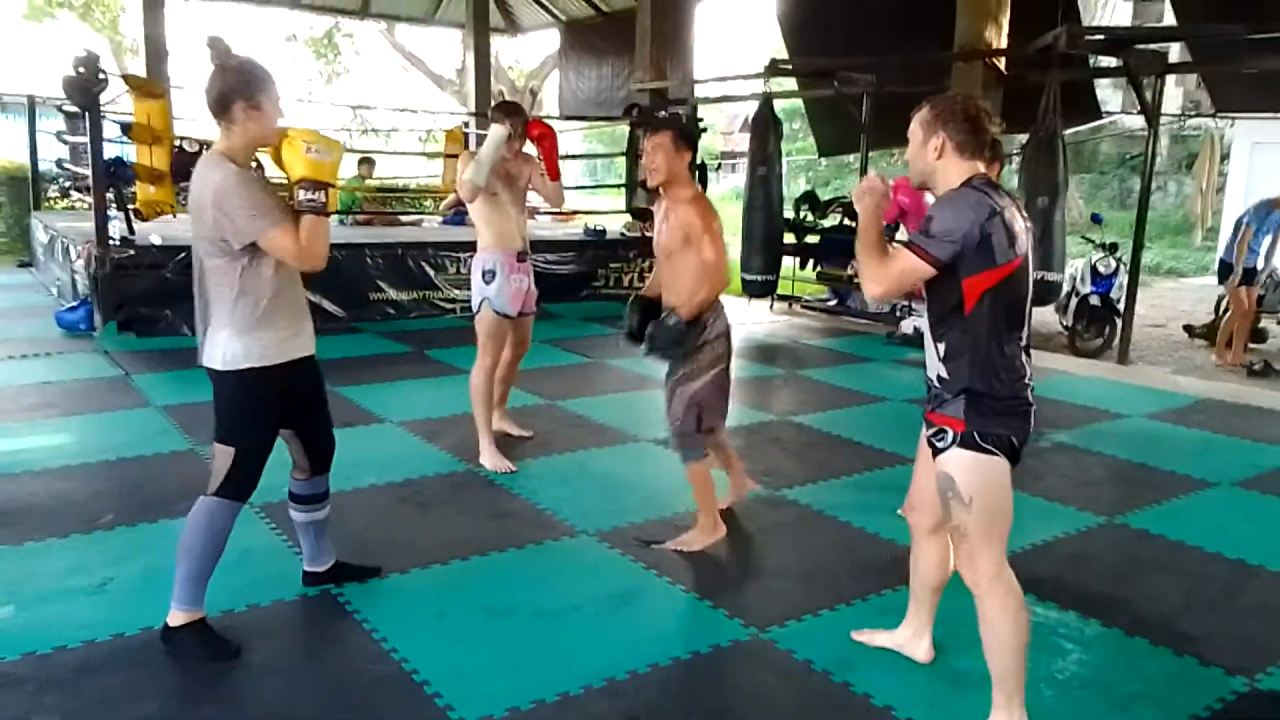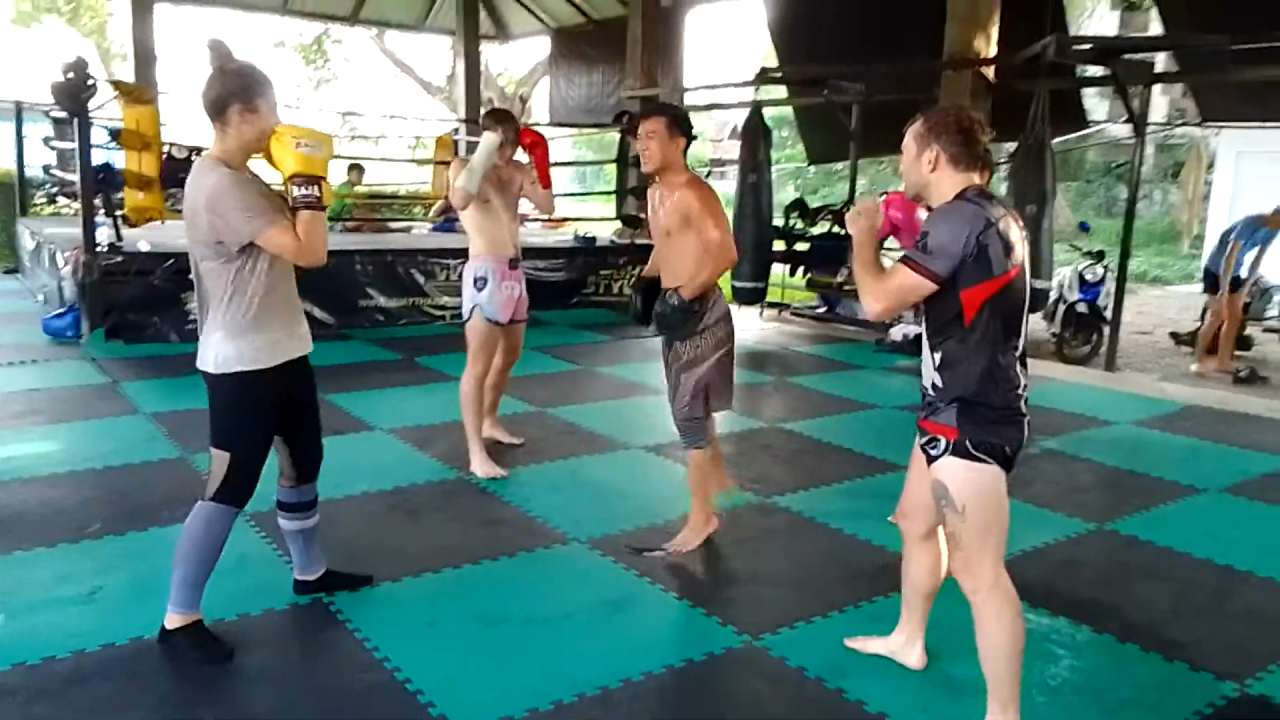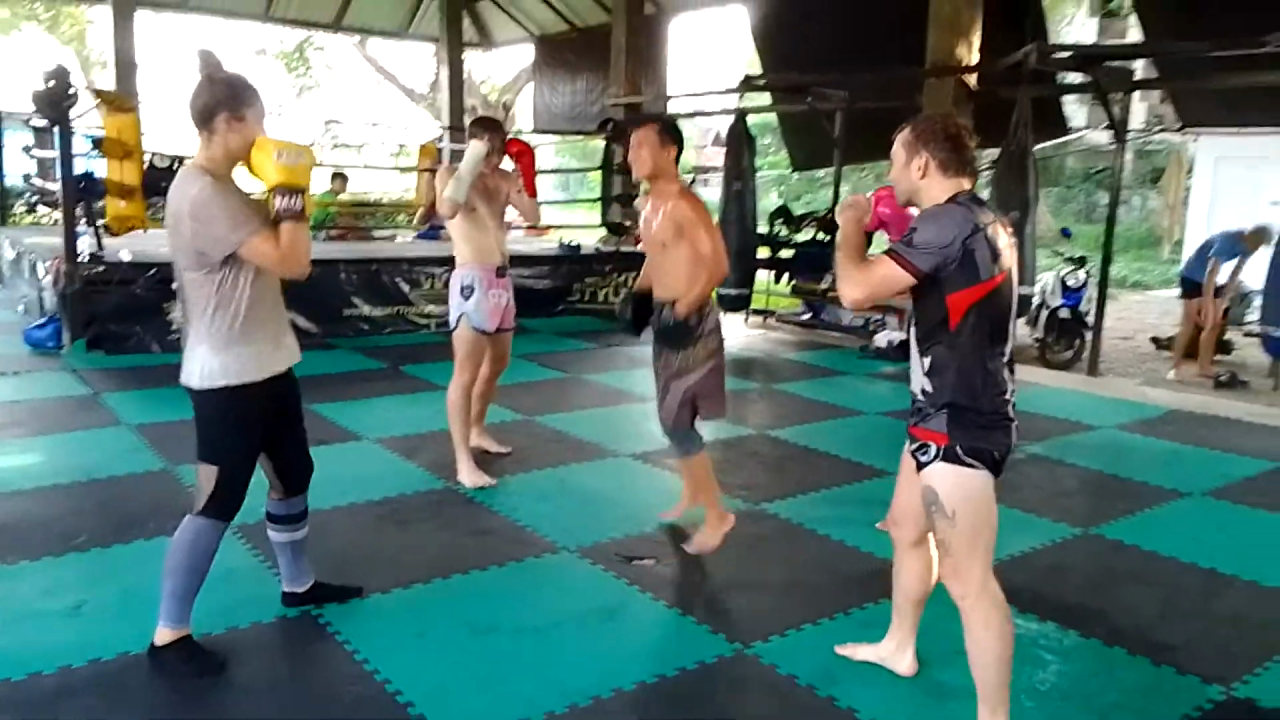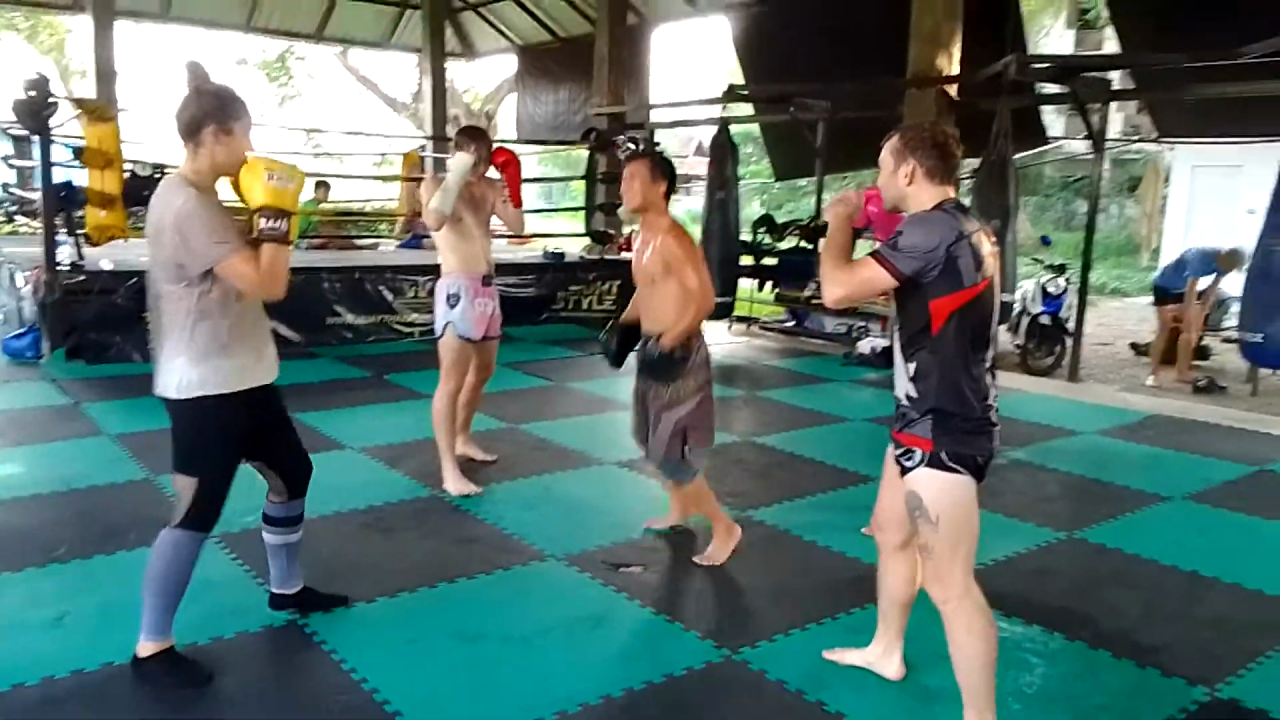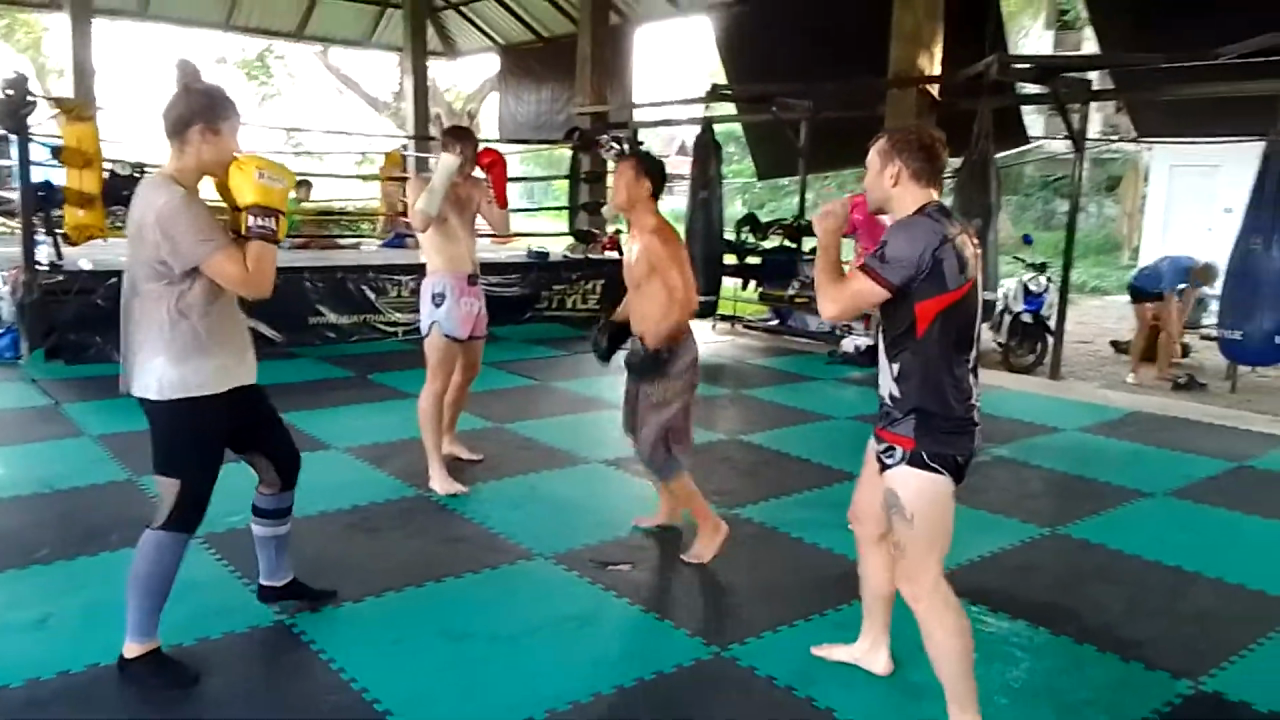
dt=0.1s
person 1, frame 1
left shoulder: (237, 171)
right shoulder: (226, 182)
left elbow: (284, 239)
right elbow: (309, 255)
left wrist: (302, 180)
right wrist: (314, 181)
left hip: (284, 347)
right hip: (250, 357)
left knee: (316, 451)
right knee: (232, 484)
left ankle: (319, 563)
right ankle: (182, 617)
person 1, frame 2
left shoulder: (234, 176)
right shoulder: (220, 186)
left elbow: (283, 240)
right elbow: (310, 252)
left wrist: (296, 179)
right wrist: (308, 179)
left hip: (279, 350)
right hip: (245, 362)
left knee: (304, 460)
right knee: (229, 490)
left ankle: (309, 572)
right ankle: (179, 620)
person 1, frame 3
left shoulder: (216, 186)
right shoulder: (203, 195)
left elbow: (266, 251)
right elbow: (292, 262)
left wrist: (279, 191)
right wrist: (289, 189)
left hip: (263, 363)
right hip: (229, 375)
left knee: (293, 473)
right knee: (217, 503)
left ankle: (298, 584)
right ankle: (169, 635)
person 1, frame 4
left shoulder: (196, 199)
right shoulder: (186, 207)
left elbow: (245, 271)
right elbow: (269, 285)
left wrist: (260, 210)
right wrist: (274, 210)
left hip: (241, 375)
right hip: (206, 386)
left knee: (291, 473)
right knee: (197, 514)
left ankle: (287, 586)
right ankle: (151, 647)
person 1, frame 5
left shoulder: (178, 197)
right shoulder: (169, 206)
left elbow: (229, 269)
right elbow: (254, 283)
left wrist: (247, 208)
right wrist: (263, 208)
left hip: (220, 375)
right hip: (185, 387)
left knee: (281, 463)
right knee: (179, 515)
left ankle: (275, 578)
right ankle: (137, 649)
person 2, frame 1
left shoulder: (963, 207)
right shoulder: (991, 204)
left elbow: (879, 283)
left wrist: (870, 216)
right wrist: (909, 221)
left hip: (978, 410)
right hip: (961, 399)
left knee: (980, 562)
right knee: (925, 517)
right ankle: (916, 634)
person 2, frame 2
left shoulder: (960, 219)
right shoulder: (990, 216)
left elbow: (878, 302)
left wrist: (864, 236)
left hip: (972, 421)
right hip: (954, 409)
left knee: (979, 572)
right knee: (916, 523)
right ankle: (908, 641)
person 2, frame 3
left shoulder: (947, 223)
right shoulder: (979, 221)
left elbow: (856, 291)
left wrist: (851, 230)
right wrist: (894, 233)
left hip: (961, 426)
right hip: (944, 415)
left knee: (968, 578)
right knee: (907, 530)
right ankle: (898, 647)
person 2, frame 4
left shoulder: (932, 229)
right shoulder: (961, 228)
left elbow: (837, 290)
left wrist: (839, 226)
right wrist: (883, 232)
left hip: (944, 431)
right hip: (928, 418)
left knee: (949, 581)
right knee: (891, 532)
right ankle: (887, 652)
person 2, frame 5
left shoulder: (917, 234)
right shoulder: (942, 230)
left elbow: (834, 305)
left wrist: (830, 237)
right wrist: (866, 241)
left hip: (925, 429)
right hip: (910, 417)
left knee: (920, 579)
right knee: (868, 525)
right ankle: (874, 647)
person 3, frame 1
left shoulder: (694, 209)
right shoulder: (663, 207)
left elbow: (719, 274)
left wrist: (678, 317)
right wrist: (643, 301)
left hip: (700, 327)
right hip: (681, 324)
left knee: (684, 426)
right knee: (698, 417)
left ankle: (708, 524)
right ankle: (739, 480)
person 3, frame 2
left shoulder: (693, 193)
right shoulder: (656, 193)
left elbow: (725, 252)
left wrist: (685, 296)
right wrist: (644, 283)
left hip: (698, 312)
right hip: (675, 308)
left knee: (689, 412)
right knee: (690, 406)
left ankle: (700, 517)
right ankle: (716, 476)
person 3, frame 3
left shoulder: (685, 204)
right shoulder: (647, 203)
left elbow: (717, 266)
left wrist: (681, 312)
right wrist: (637, 295)
left hip: (691, 323)
right hip: (669, 319)
left knee: (676, 420)
right knee: (674, 414)
left ankle: (717, 514)
right ankle: (694, 493)
person 3, frame 4
left shoulder: (673, 239)
right shoulder: (640, 236)
left elbow: (704, 300)
left wrist: (666, 345)
right wrist: (623, 325)
left hip: (679, 355)
right hip: (657, 350)
left knee: (668, 450)
right knee: (650, 439)
left ankle: (724, 528)
right ankle: (681, 508)
person 3, frame 5
left shoulder: (660, 238)
right shoulder: (633, 235)
left elbow: (687, 301)
left wrist: (650, 345)
right wrist: (614, 323)
left hip: (667, 353)
right hip: (646, 349)
left knee: (655, 449)
right knee: (640, 435)
left ankle: (709, 525)
right ankle: (670, 507)
person 4, frame 1
left shoulder: (526, 163)
right shoulder: (472, 159)
left elbow: (556, 199)
right elbow: (468, 193)
left wrist: (550, 155)
right wrist: (491, 146)
left hip: (522, 262)
right hip: (494, 263)
left knee: (518, 347)
right knee: (489, 355)
left ankle: (498, 414)
right ankle: (486, 447)
person 4, frame 2
left shoulder: (518, 170)
right shoulder: (464, 167)
left elbow: (547, 208)
right elbow: (460, 200)
left wrist: (541, 165)
right wrist: (483, 154)
left hip: (514, 270)
right hip: (485, 272)
left knee: (509, 355)
right knee: (479, 363)
left ankle: (489, 422)
right ankle: (476, 454)
person 4, frame 3
left shoulder: (505, 178)
right shoulder: (450, 174)
left elbow: (533, 217)
right elbow: (447, 210)
left wrist: (526, 173)
right wrist: (470, 163)
left hip: (501, 278)
right hip: (473, 279)
left knee: (497, 363)
right knee: (466, 372)
left ankle: (477, 431)
right ankle: (464, 463)
person 4, frame 4
left shoulder: (491, 187)
right shoulder: (436, 184)
left elbow: (517, 227)
right elbow: (435, 222)
left wrist: (513, 184)
right wrist: (457, 174)
left hip: (487, 287)
right hip: (458, 289)
left knee: (482, 372)
right knee: (452, 380)
left ankle: (463, 440)
right ankle: (450, 471)
person 4, frame 5
left shoulder: (476, 187)
right shoulder: (421, 184)
left elbow: (502, 229)
right elbow: (421, 223)
left wrist: (498, 184)
right wrist: (443, 176)
left hip: (473, 286)
right hip: (443, 288)
left knee: (468, 371)
right knee: (438, 380)
left ankle: (449, 439)
right ankle: (436, 470)
